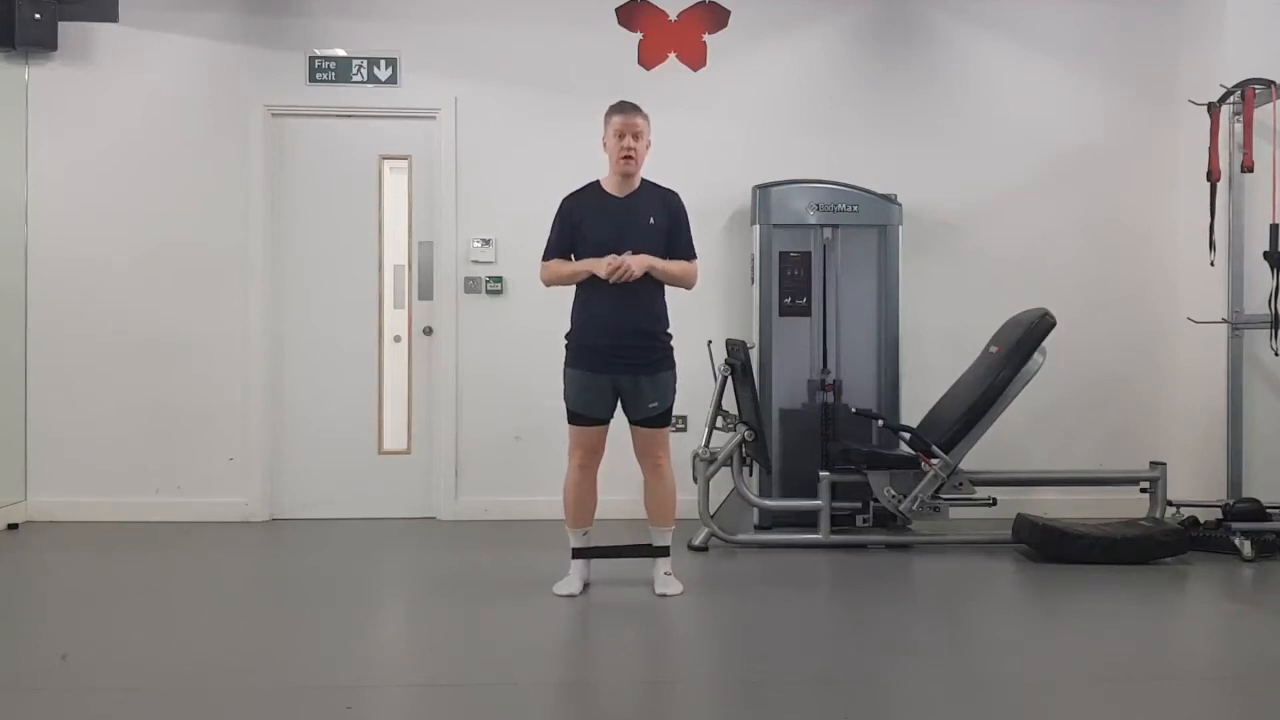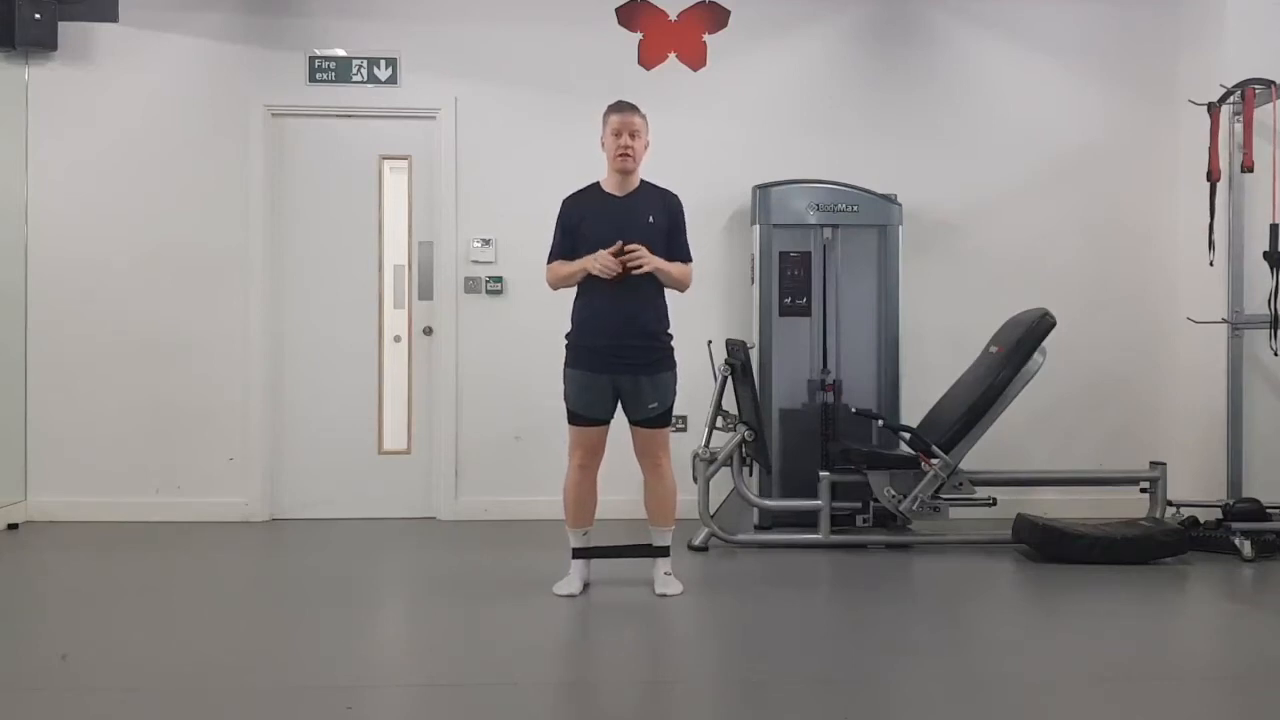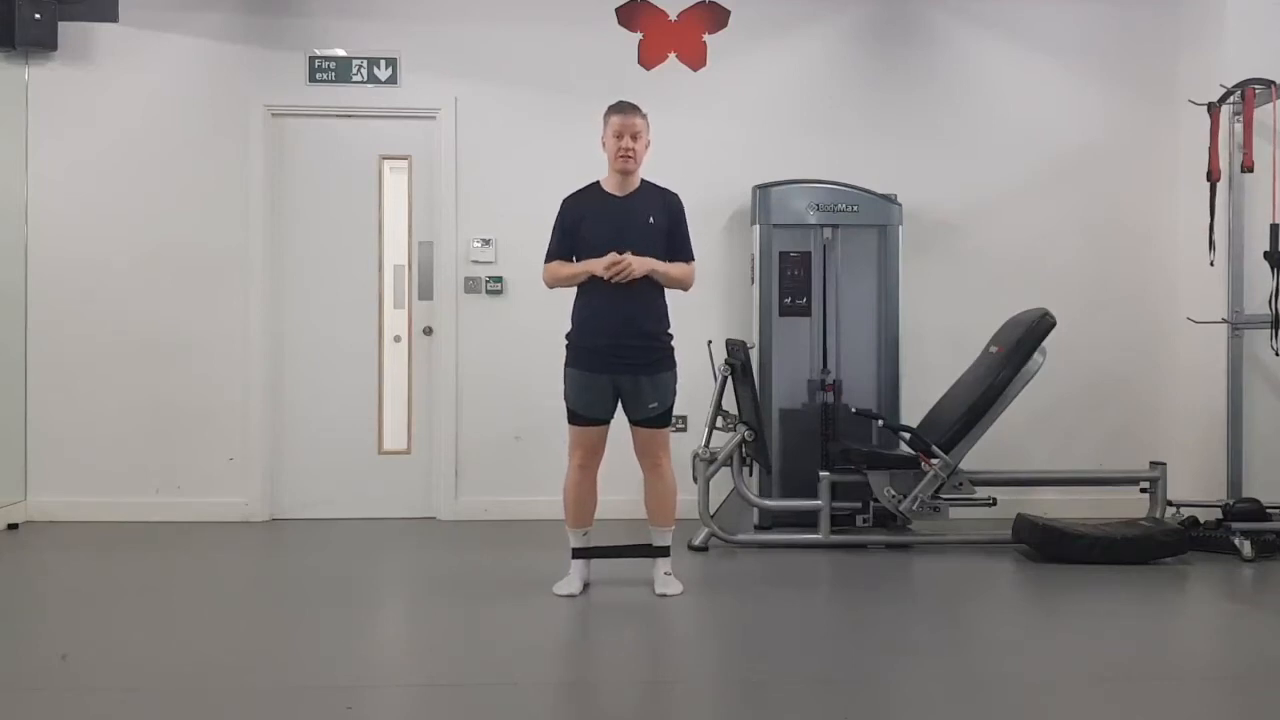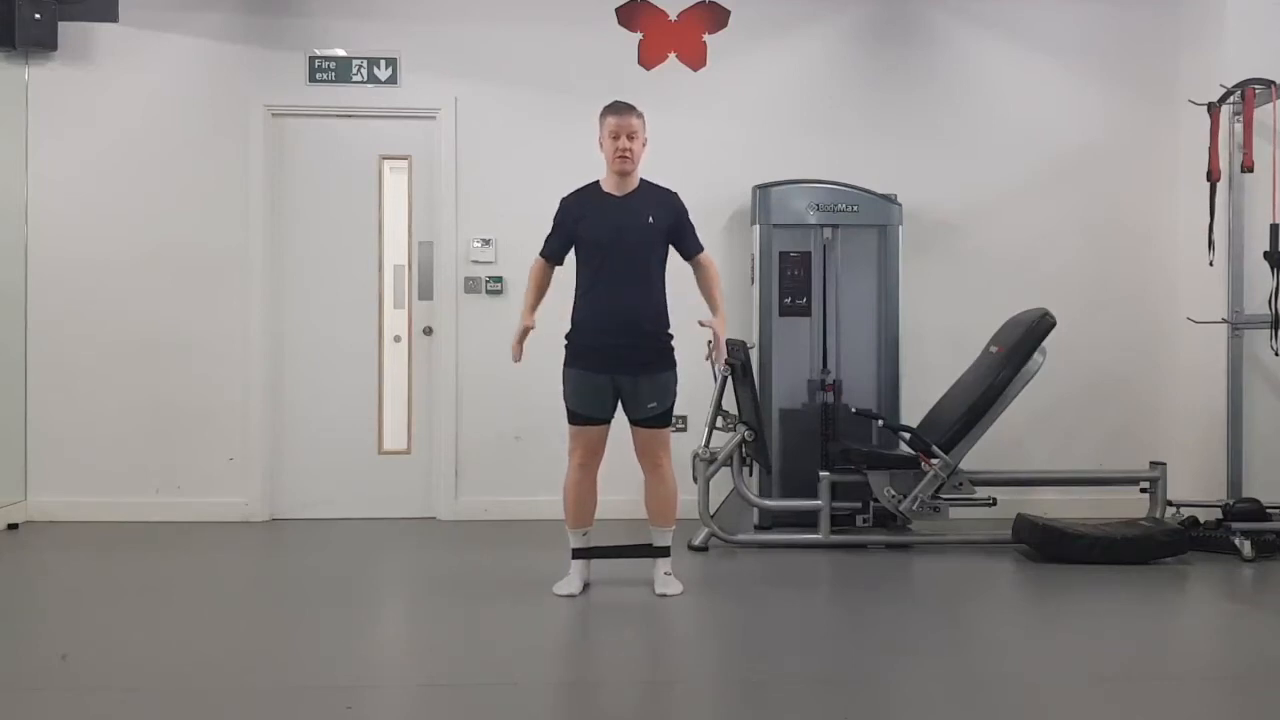
dt=0.5s
person 1, frame 1
left shoulder: (666, 203)
right shoulder: (577, 204)
left elbow: (690, 274)
right elbow: (549, 271)
left wrist: (648, 261)
right wrist: (593, 264)
left hip: (650, 356)
right hip: (589, 355)
left knee: (656, 458)
right knee: (583, 458)
left ankle: (662, 562)
right ankle: (579, 563)
person 1, frame 2
left shoulder: (666, 204)
right shoulder: (577, 205)
left elbow: (684, 278)
right elbow: (554, 275)
left wrist: (654, 262)
right wrist: (588, 263)
left hip: (650, 355)
right hip: (589, 355)
left knee: (656, 459)
right knee: (583, 459)
left ankle: (662, 562)
right ankle: (579, 562)
person 1, frame 3
left shoulder: (666, 203)
right shoulder: (577, 204)
left elbow: (686, 274)
right elbow: (552, 272)
left wrist: (646, 264)
right wrist: (595, 265)
left hip: (651, 356)
right hip: (589, 355)
left knee: (656, 459)
right knee: (583, 459)
left ankle: (663, 563)
right ankle: (579, 562)
person 1, frame 4
left shoulder: (665, 202)
right shoulder: (576, 204)
left elbow: (700, 260)
right elbow: (546, 262)
left wrist: (718, 314)
right wrist: (527, 313)
left hip: (650, 355)
right hip: (588, 356)
left knee: (657, 458)
right knee: (582, 458)
left ankle: (663, 562)
right ankle: (578, 562)
